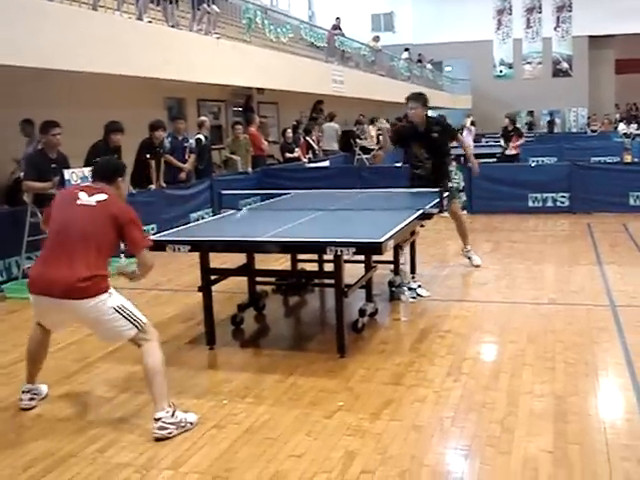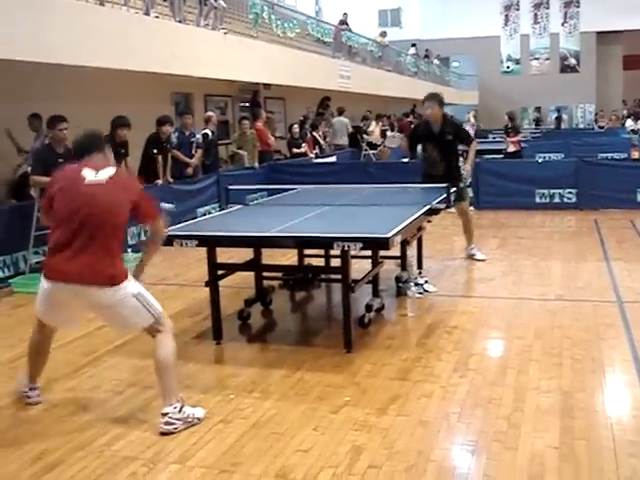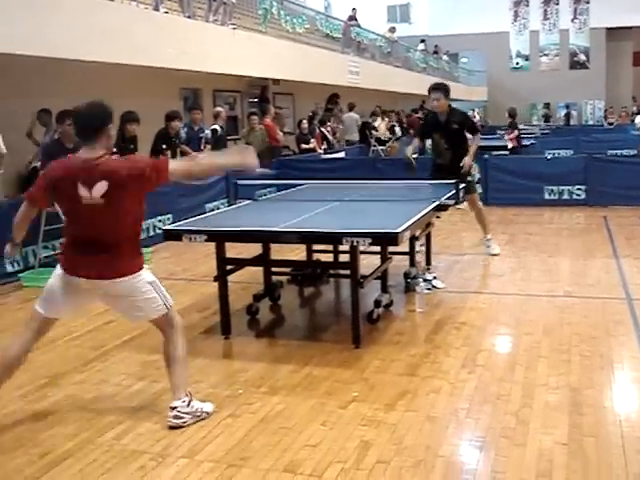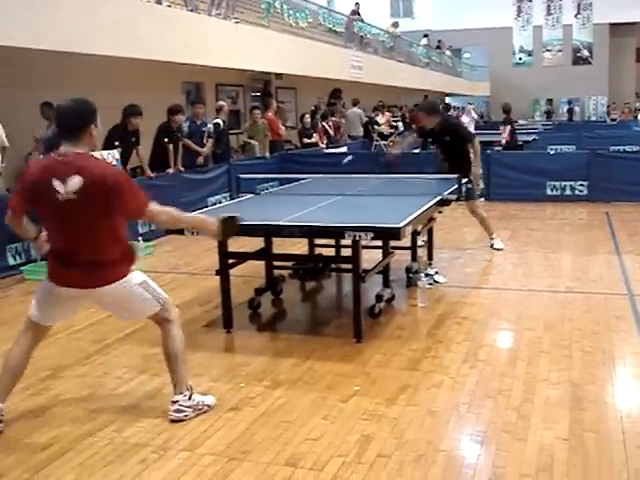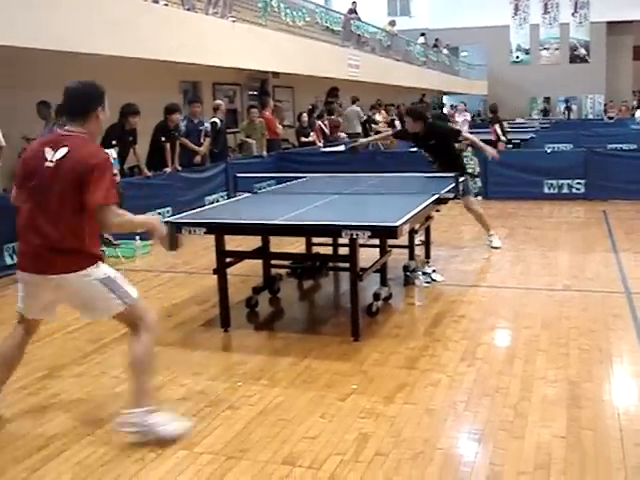
dt=0.2s
person 1, frame 1
left shoulder: (65, 195)
right shoulder: (121, 210)
right elbow: (146, 263)
right wrist: (133, 273)
left hip: (40, 286)
right hip: (85, 291)
left knee: (42, 326)
right knee: (148, 338)
left ankle: (30, 390)
right ankle: (165, 417)
person 1, frame 2
left shoulder: (62, 178)
right shoulder: (127, 183)
right elbow: (159, 231)
right wrist: (146, 261)
left hip: (60, 275)
right hip: (107, 280)
left knee: (43, 328)
right knee: (163, 331)
left ankle: (31, 388)
right ankle: (172, 411)
person 1, frame 3
left shoulder: (56, 173)
right shoulder: (128, 169)
right elbow: (186, 168)
right wrist: (238, 158)
left hip: (73, 270)
right hip: (122, 272)
left knee: (33, 328)
right knee: (171, 325)
right ankle: (182, 404)
person 1, frame 4
left shoulder: (35, 172)
right shoulder: (107, 175)
right elbow: (153, 215)
left wrist: (35, 236)
right wrist: (200, 221)
left hip: (62, 277)
right hip: (111, 276)
left knee: (30, 334)
right knee: (170, 318)
right ankle: (183, 399)
person 1, frame 5
left shoulder: (36, 149)
right shoulder: (94, 157)
right elbow: (107, 218)
right wrist: (150, 223)
left hip: (33, 262)
right hip: (77, 265)
right knee: (144, 322)
right ankle: (143, 415)
person 2, frame 1
left shoulder: (439, 124)
right shoulder: (404, 129)
left elbow: (457, 138)
right elbow: (389, 148)
left wrist: (471, 157)
right wrist: (385, 134)
left hip: (441, 178)
right hip: (418, 180)
left knee: (456, 213)
left ankle: (467, 249)
person 2, frame 2
left shoulder: (453, 126)
right shoulder: (419, 128)
left elbow: (471, 143)
right elbow: (409, 148)
left wrist: (469, 164)
left hip: (452, 175)
right hip: (429, 177)
left knee: (464, 211)
left ankle: (471, 247)
person 2, frame 3
left shoulder: (460, 116)
right shoulder: (429, 118)
left elbow: (476, 135)
right elbow: (419, 138)
left wrist: (470, 157)
right wrist: (411, 150)
left hip: (460, 167)
right hip: (439, 167)
left knee: (474, 201)
left ankle: (488, 238)
person 2, frame 4
left shoulder: (453, 126)
right shoulder: (427, 128)
left elbow: (474, 143)
right elbow: (416, 136)
left wrist: (476, 166)
right wrist: (399, 147)
left hip: (463, 172)
right hip: (447, 171)
left knee: (473, 207)
left ankle: (493, 237)
person 2, frame 5
left shoulder: (438, 129)
right shoulder: (409, 132)
left elbow: (463, 135)
right elbow: (391, 135)
left wrist: (485, 147)
right wrist: (367, 140)
left hip: (455, 169)
right hip: (439, 171)
left knee: (469, 203)
left ankle: (491, 234)
